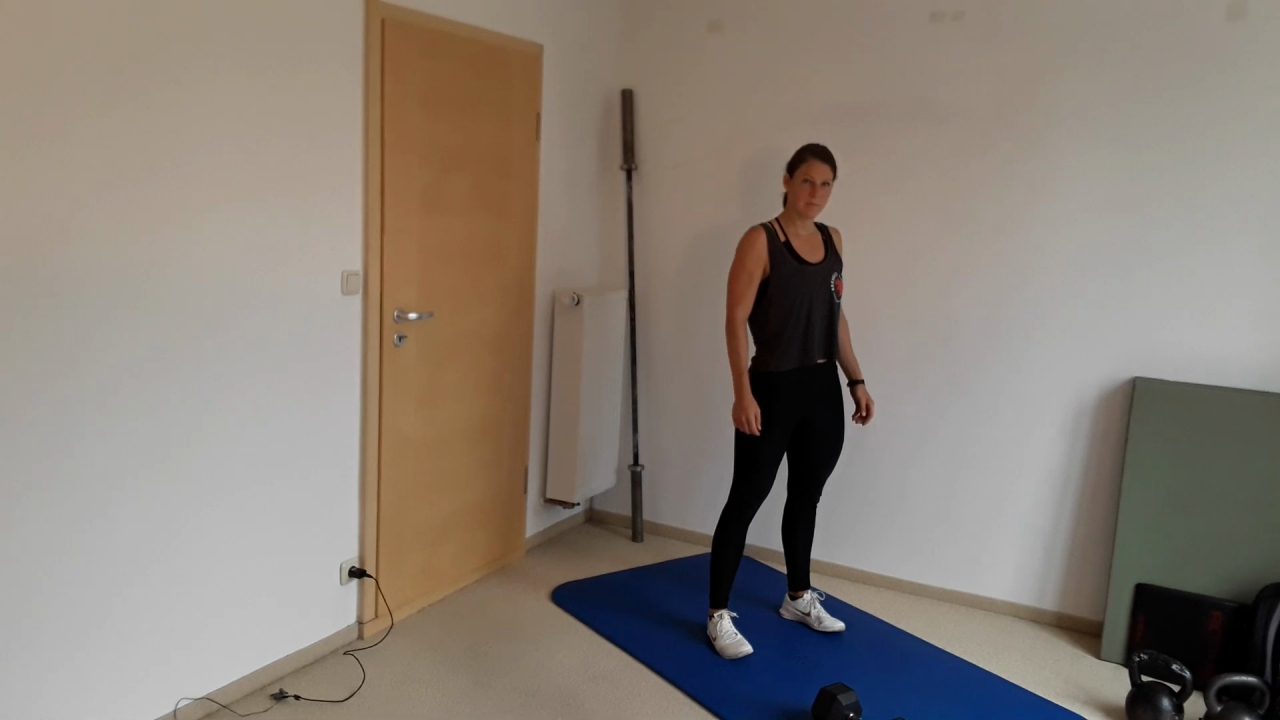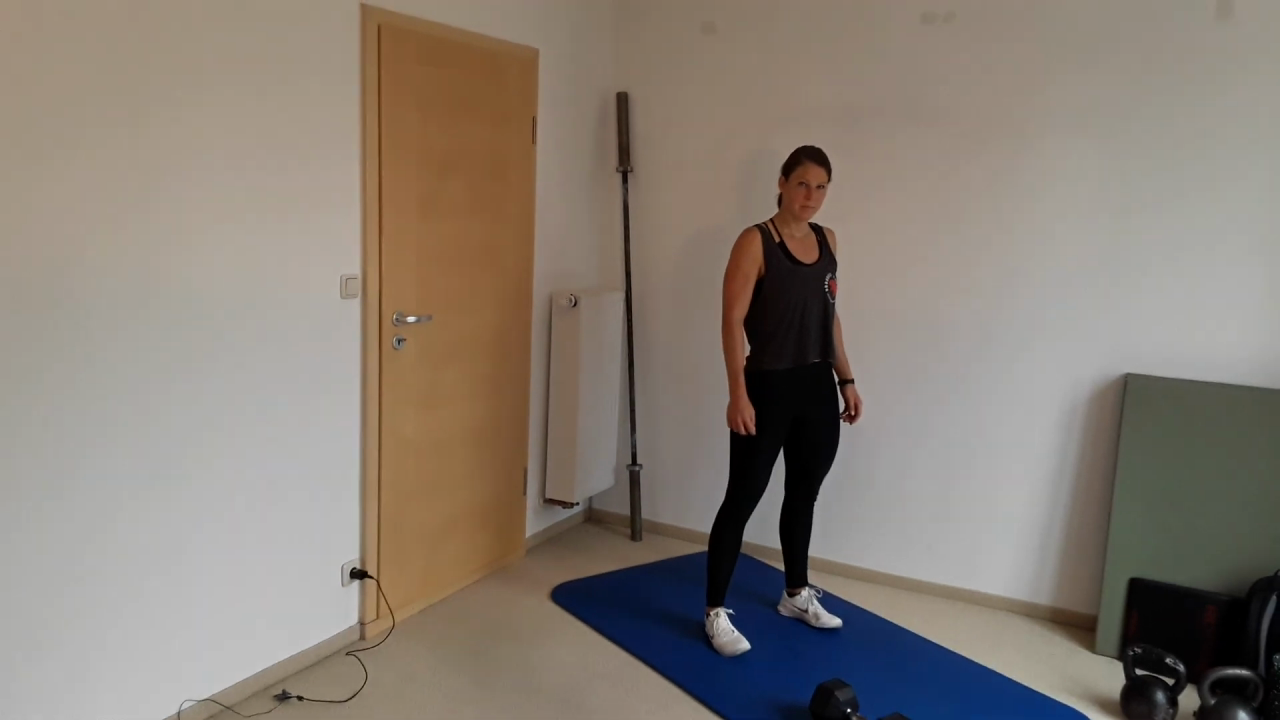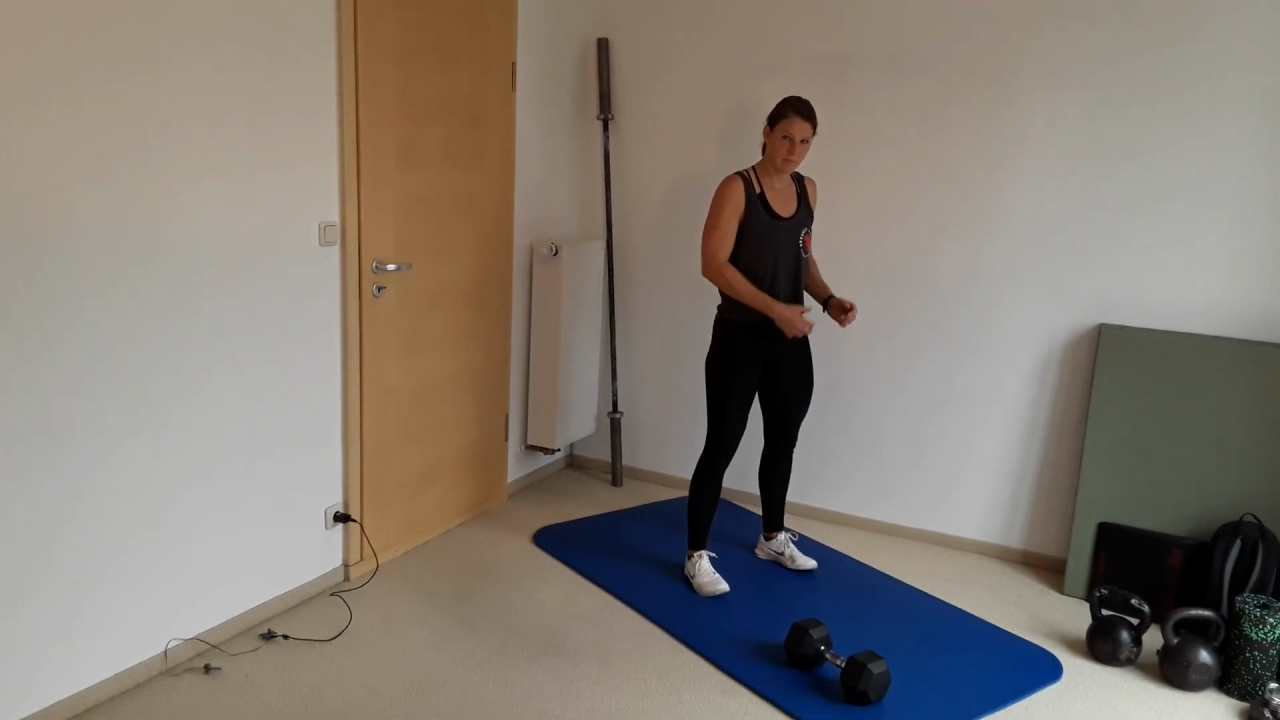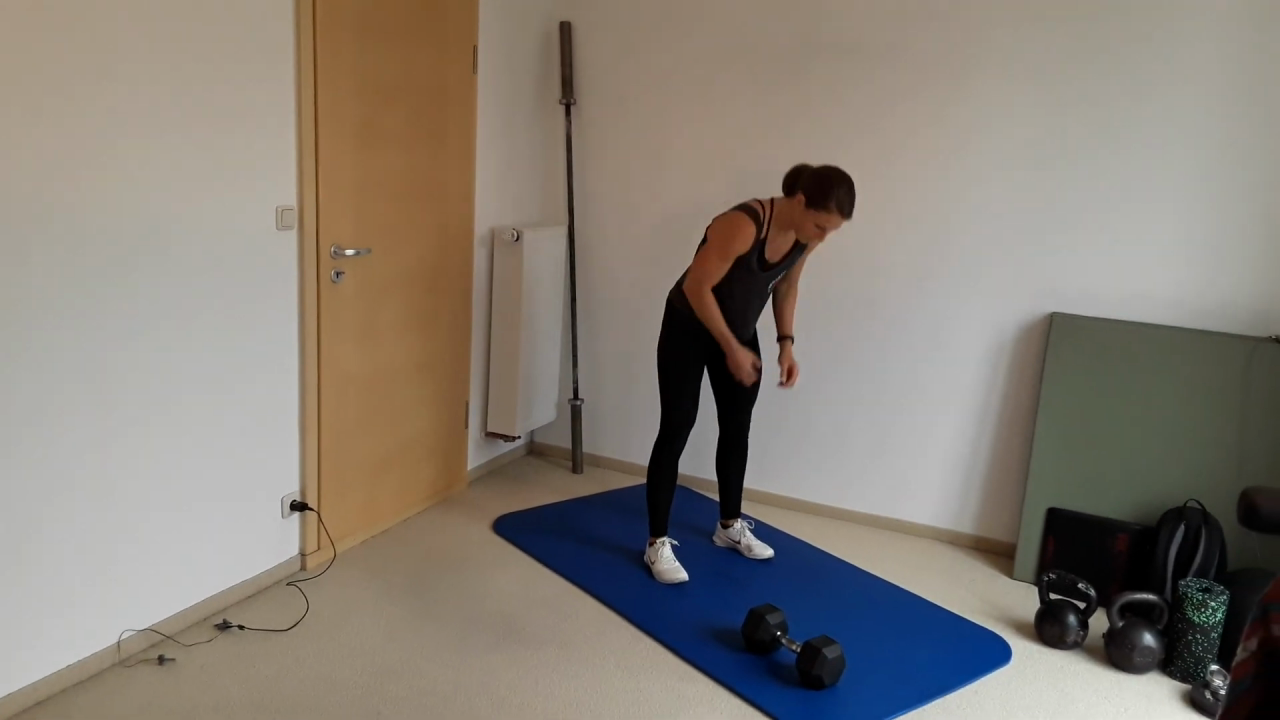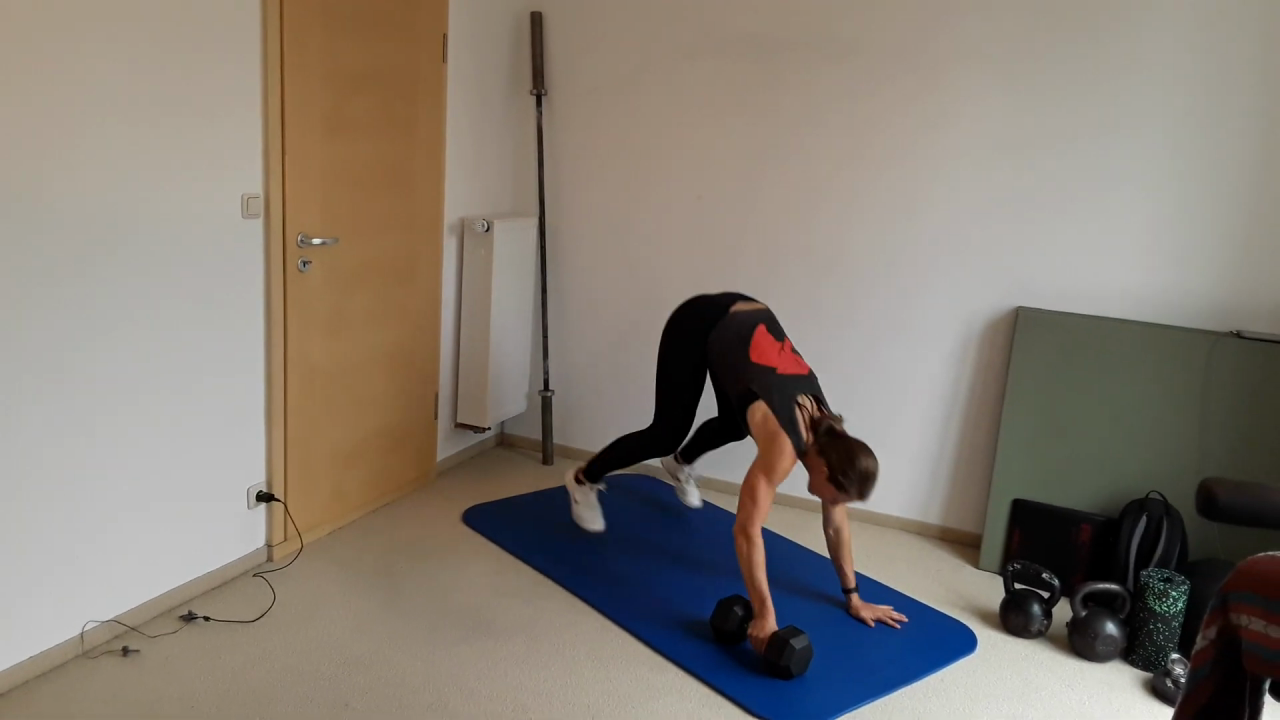
dt=0.7s
person 1, frame 1
left shoulder: (833, 239)
right shoulder: (760, 241)
right elbow: (736, 319)
left wrist: (856, 380)
right wrist: (742, 392)
left hip: (823, 389)
right hip: (774, 388)
left knee: (807, 497)
right knee: (746, 500)
left ankle: (799, 598)
right ankle: (719, 614)
person 1, frame 2
left shoulder: (827, 239)
right shoulder: (755, 241)
right elbow: (733, 320)
left wrist: (846, 380)
right wrist: (738, 393)
left hip: (818, 388)
right hip: (769, 387)
left knee: (804, 495)
right knee: (742, 498)
left ankle: (797, 594)
right ankle: (716, 612)
person 1, frame 3
left shoulder: (807, 189)
right shoulder: (737, 188)
right elbow: (714, 264)
left wrist: (826, 299)
right wrist: (774, 309)
left hip: (791, 338)
right hip: (740, 336)
left knee: (783, 440)
right knee: (722, 446)
left ankle: (773, 538)
right ankle: (696, 555)
person 1, frame 4
left shoulder: (809, 231)
right shoulder: (743, 225)
right elbow: (695, 288)
left wrist: (786, 344)
right wrist: (730, 348)
left hip: (740, 331)
right hip: (689, 324)
left knee: (737, 426)
right knee: (677, 428)
left ankle: (730, 526)
right ankle: (658, 542)
person 1, frame 5
left shoulder: (836, 441)
right shoulder: (786, 444)
left elbow: (837, 520)
right elbow: (746, 529)
left wrist: (852, 596)
right wrist: (764, 613)
left hip: (751, 320)
right hip: (698, 325)
left knee: (733, 425)
right knee: (666, 430)
left ankle: (680, 464)
right ankle: (585, 482)
